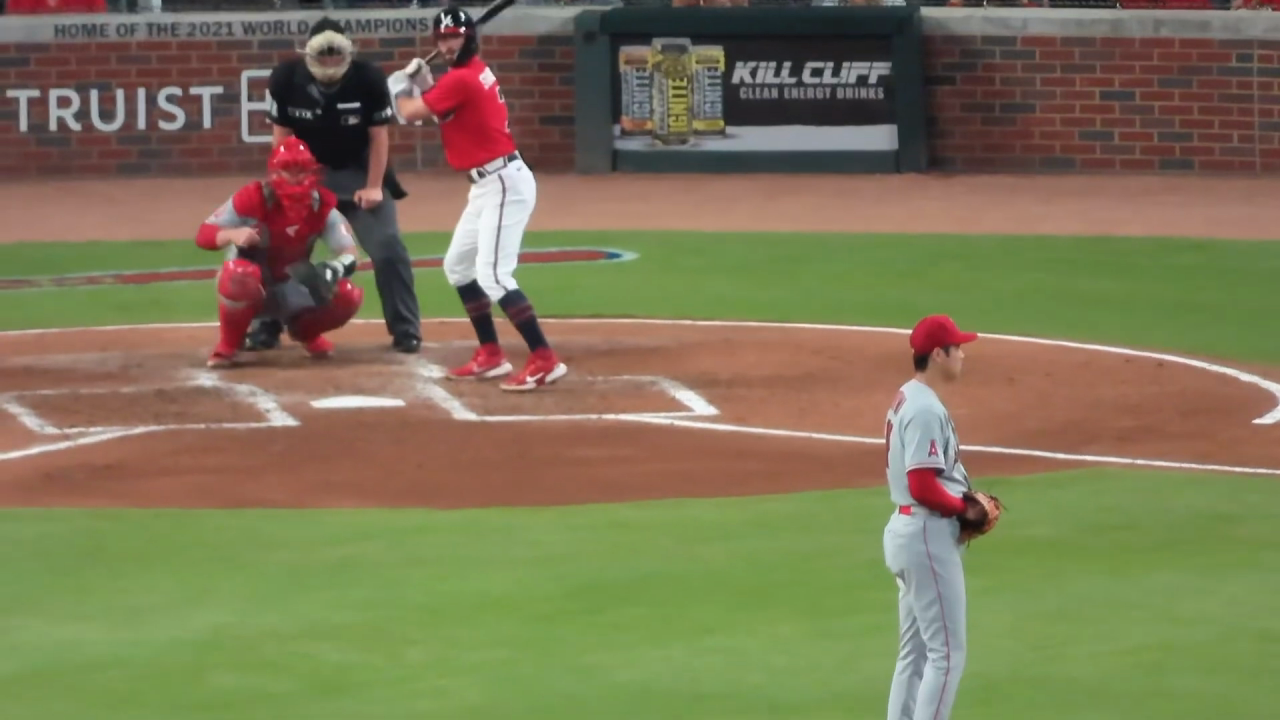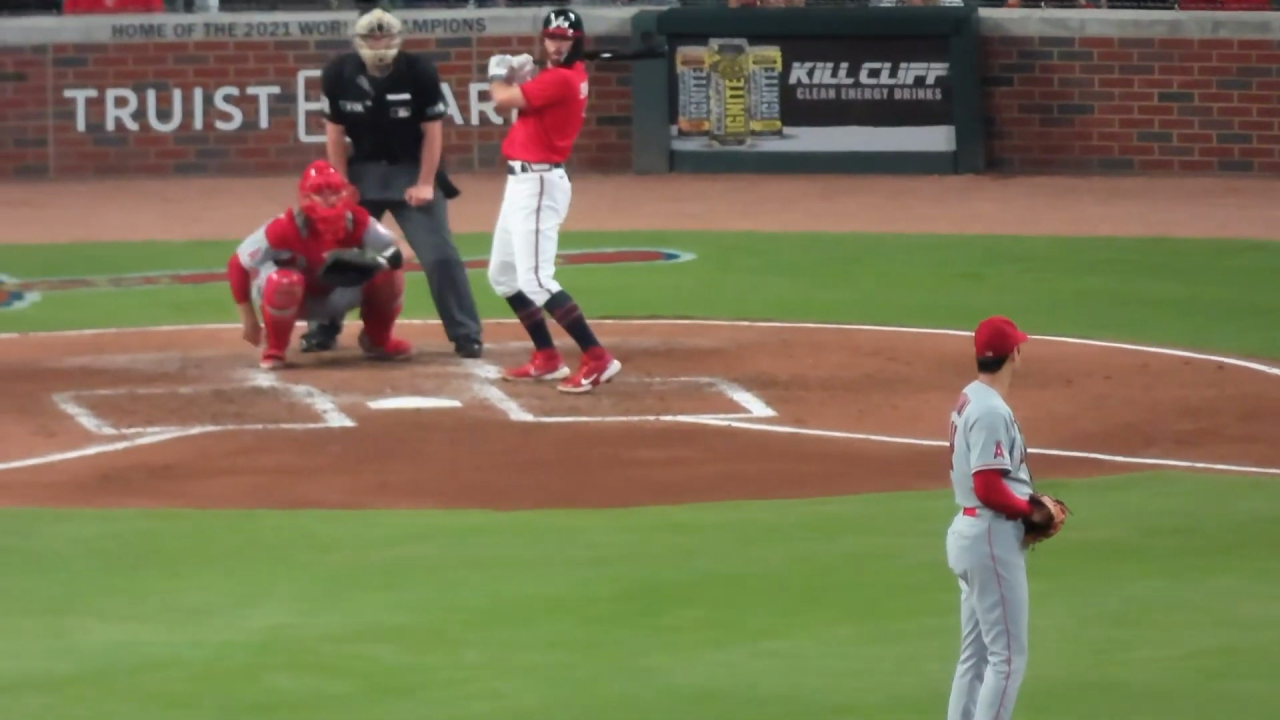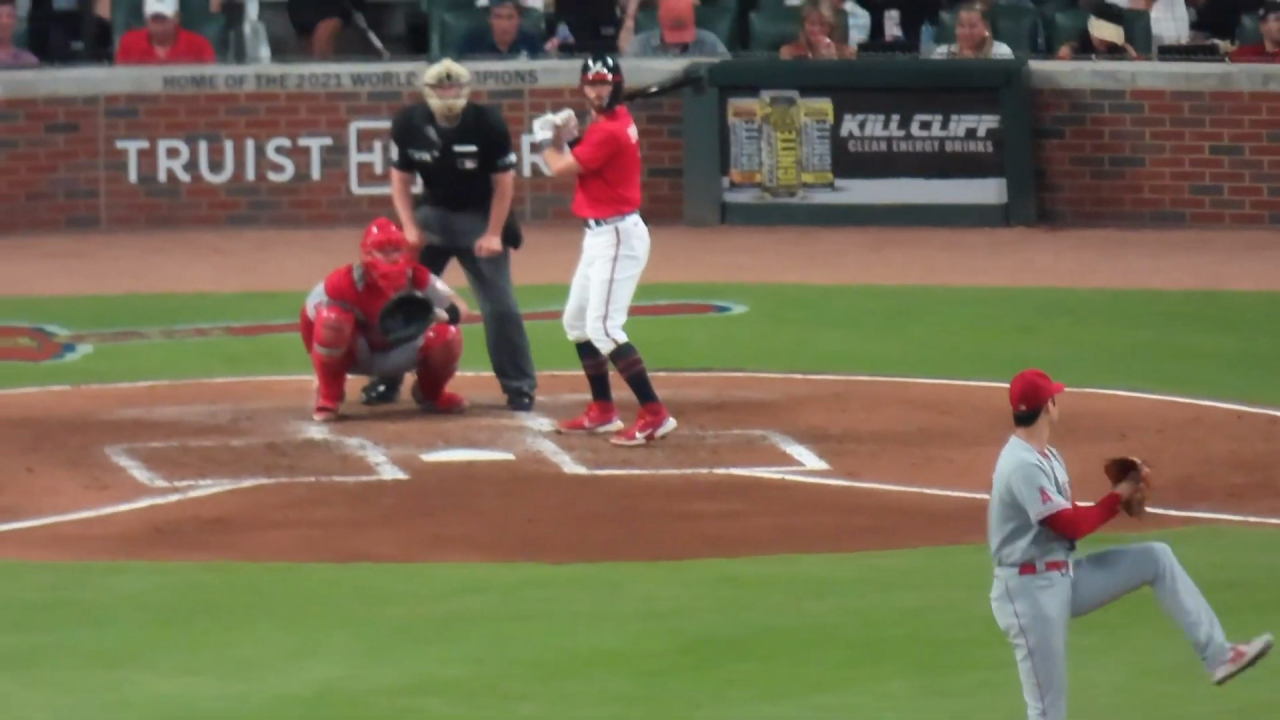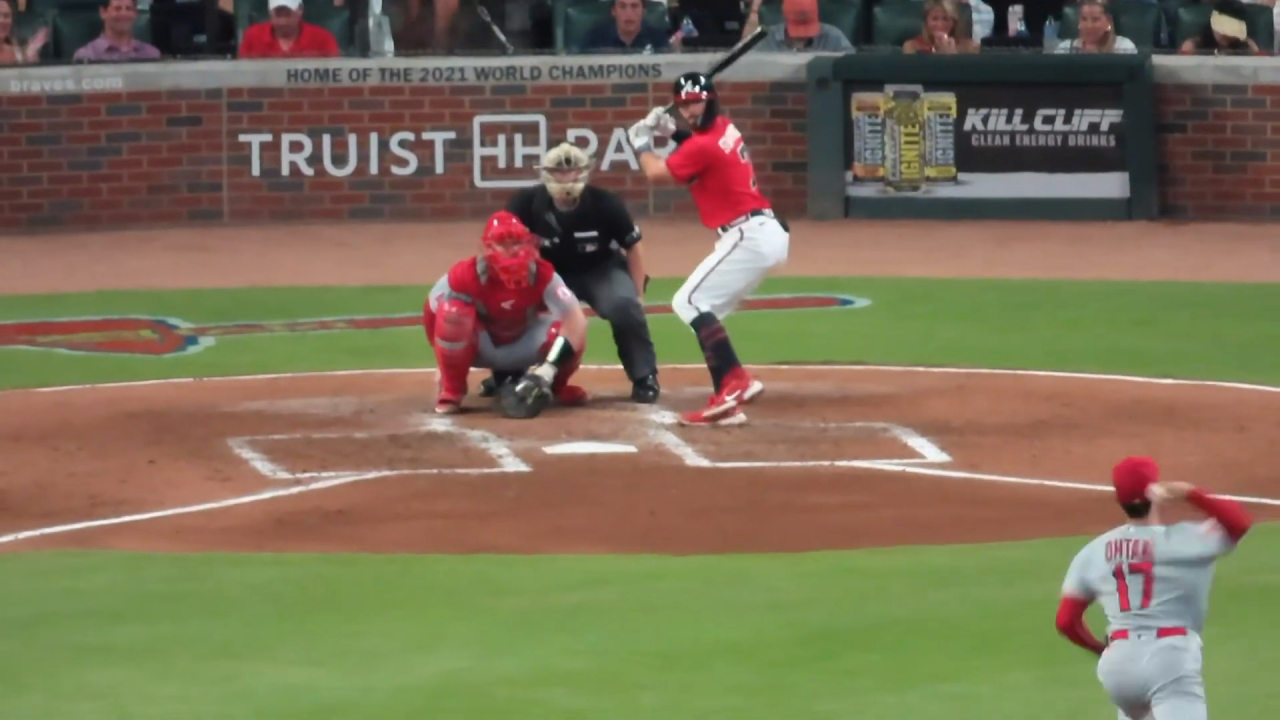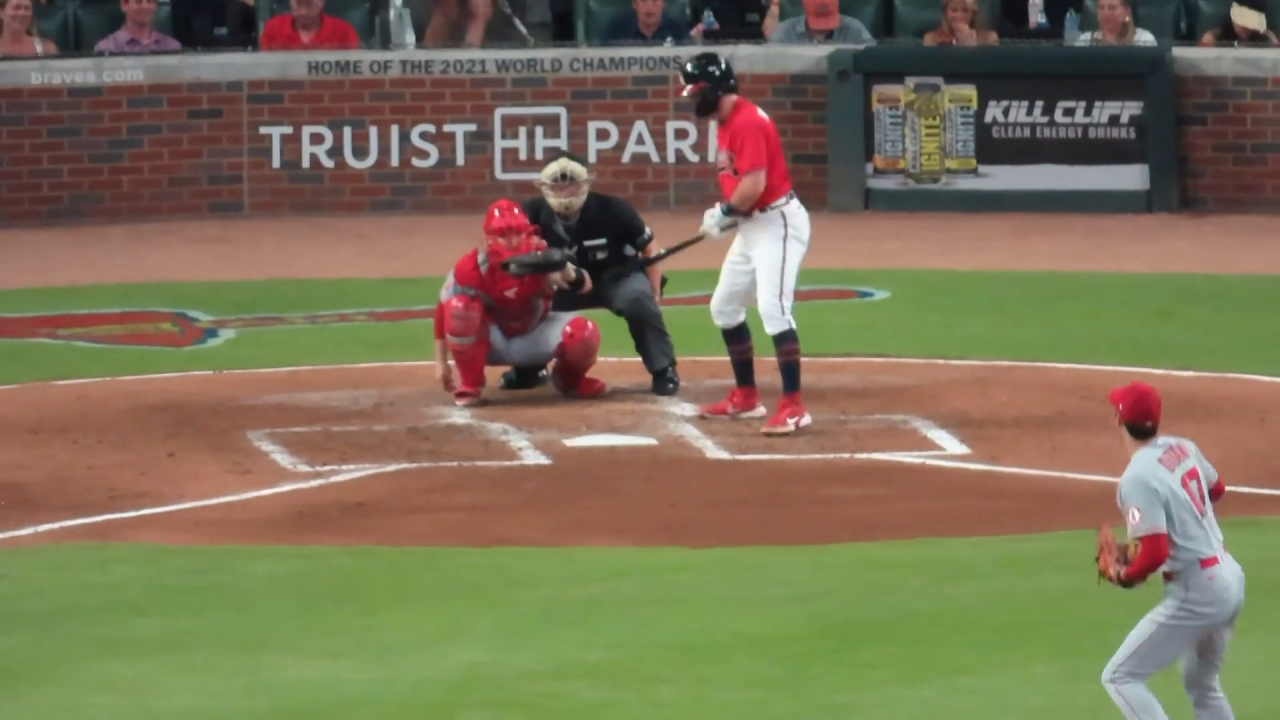
dt=1s
person 1, frame 1
left shoulder: (461, 78)
right shoulder: (473, 71)
left elbow: (410, 113)
right elbow: (445, 105)
left wrist: (399, 87)
right wrist: (425, 84)
left hip: (504, 184)
right hip: (490, 184)
left knee: (492, 275)
right knee: (458, 265)
left ankle: (544, 360)
right ankle: (490, 356)
person 1, frame 2
left shoulder: (561, 79)
right shoulder: (561, 75)
left elbow: (503, 99)
right elbow: (528, 100)
left wrist: (498, 73)
right wrist: (521, 77)
left hip: (538, 184)
right hip: (523, 182)
left knee: (535, 281)
right knee: (502, 275)
left ankle: (597, 357)
right ankle: (547, 358)
person 1, frame 3
left shoulder: (609, 129)
right shoulder: (610, 121)
left elbow: (561, 169)
right elbow: (585, 159)
left wrist: (547, 138)
right wrist: (569, 137)
left hip: (617, 235)
right hip: (601, 234)
left knee: (603, 327)
right knee: (576, 321)
left ankle: (654, 414)
right ankle: (602, 411)
person 1, frame 4
left shoulder: (704, 146)
right shoulder: (723, 127)
left elbow: (656, 173)
left wrist: (641, 143)
right wrist: (671, 131)
left hip: (749, 236)
right hip: (764, 234)
left knee: (688, 302)
right knee: (704, 313)
left ankle: (737, 380)
right ankle: (725, 403)
person 1, frame 5
left shoulder: (747, 121)
right shoulder: (726, 121)
left elbow: (755, 184)
left wrist: (723, 211)
right wrist: (726, 211)
left hip: (779, 223)
right hip: (751, 226)
left knee: (773, 306)
right knee: (724, 307)
left ankle: (793, 405)
right ankle: (746, 397)
person 2, frame 1
left shoulder: (907, 399)
right shoulder: (926, 409)
right elbow: (923, 486)
left wrist: (962, 504)
right wrist: (965, 508)
left hip: (909, 530)
right hip: (927, 535)
left knee: (916, 651)
right knee: (947, 650)
person 2, frame 2
left shoulder: (969, 399)
right shoulder: (992, 410)
right elbow: (989, 488)
left wrist: (1025, 507)
right wrist: (1032, 510)
left hip: (970, 531)
right hip: (990, 537)
left knee: (976, 654)
right knee: (1008, 655)
person 2, frame 3
left shoulder: (1046, 454)
right shoulder: (1021, 463)
left elbow: (1068, 517)
right elbow: (1072, 526)
left wrist: (1121, 494)
right wrist: (1117, 496)
left hip: (1064, 577)
right hip: (1029, 590)
left knee: (1157, 557)
left ankle: (1218, 655)
person 2, frame 4
left shoulder: (1094, 552)
right shoulder: (1187, 541)
left elbow: (1065, 621)
right wrist: (1188, 493)
left hip: (1117, 667)
right hip: (1173, 667)
person 2, frame 5
left shoulder: (1137, 478)
right shoulder: (1183, 448)
left elbow: (1156, 552)
right elbow: (1217, 489)
left wrist: (1125, 575)
left hip: (1197, 593)
right hip: (1229, 581)
left knee: (1120, 676)
right knee: (1202, 685)
person 3, frame 1
left shoulder: (370, 78)
right shoulder: (285, 78)
left elbow: (378, 136)
right elbow: (282, 134)
left wrist: (374, 187)
left hip: (358, 171)
left knee: (387, 248)
left ankle: (406, 329)
right ankle: (266, 326)
person 3, frame 2
left shoulder: (420, 72)
right shoulder: (338, 74)
left elbow: (432, 131)
right elbow: (335, 131)
left wrist: (426, 184)
left hip: (411, 171)
right hip: (364, 170)
left knee: (439, 253)
left ankle: (467, 333)
right ankle: (324, 328)
person 3, frame 3
left shoulder: (488, 123)
right shoulder: (408, 122)
left elbow: (504, 182)
right elbow: (401, 180)
left wrist: (494, 234)
right wrist: (410, 227)
left hip: (479, 219)
right hip: (431, 217)
left knee: (499, 305)
left ankle: (520, 386)
right ankle: (387, 380)
person 3, frame 4
left shoulder: (606, 204)
right shoulder: (525, 203)
left elbow: (633, 246)
left wrist: (638, 295)
left hip: (601, 269)
right hip: (550, 271)
left knee: (624, 306)
left ankle: (644, 377)
right ankle: (507, 373)
person 3, frame 5
left shoulder: (613, 210)
right shoulder: (533, 214)
left elbow: (647, 247)
left wrist: (655, 295)
left hip: (617, 275)
left knee: (638, 301)
left ankle: (664, 370)
right ankle: (529, 368)
person 4, frame 1
left shoulder: (322, 205)
right shoulder: (251, 199)
left elbow: (350, 253)
right elbow: (203, 235)
left wrist: (334, 269)
right wrist: (232, 235)
left hip: (291, 287)
right hip: (248, 286)
left knee: (349, 296)
right knee: (238, 272)
left ankle: (305, 331)
right ankle: (228, 345)
person 4, frame 2
left shoulder: (357, 221)
right shoulder: (283, 228)
left elbow: (402, 252)
right elbow: (237, 265)
left wrist: (382, 261)
right wrist: (249, 321)
left hip: (334, 296)
right hip: (286, 296)
left knee: (388, 274)
right knee: (284, 281)
left ankle: (377, 341)
right ankle: (274, 347)
person 4, frame 3
left shoulder: (419, 278)
right shoulder: (344, 282)
left elbow: (459, 308)
right elbow: (309, 317)
left wrist: (440, 314)
right wrist: (320, 370)
left hip: (401, 353)
right hip: (358, 356)
left knee: (447, 336)
right knee: (330, 318)
left ankle: (430, 394)
right ankle: (328, 397)
person 4, frame 4
left shoulder: (542, 275)
right shoulder: (465, 276)
left elbow: (577, 320)
right elbow: (432, 312)
left wrist: (549, 368)
right wrist: (444, 360)
left hip: (522, 344)
right hip: (479, 347)
left knee: (570, 334)
right knee: (451, 312)
left ankle: (554, 387)
right ankle: (452, 390)
person 4, frame 5
right shoulder: (469, 268)
left elbow: (586, 285)
right elbow: (444, 311)
left wrist: (568, 274)
right wrist: (440, 361)
left hip: (535, 338)
right hip: (491, 342)
left knee: (585, 334)
right knee: (458, 308)
left ankle: (569, 379)
right ankle: (470, 384)
